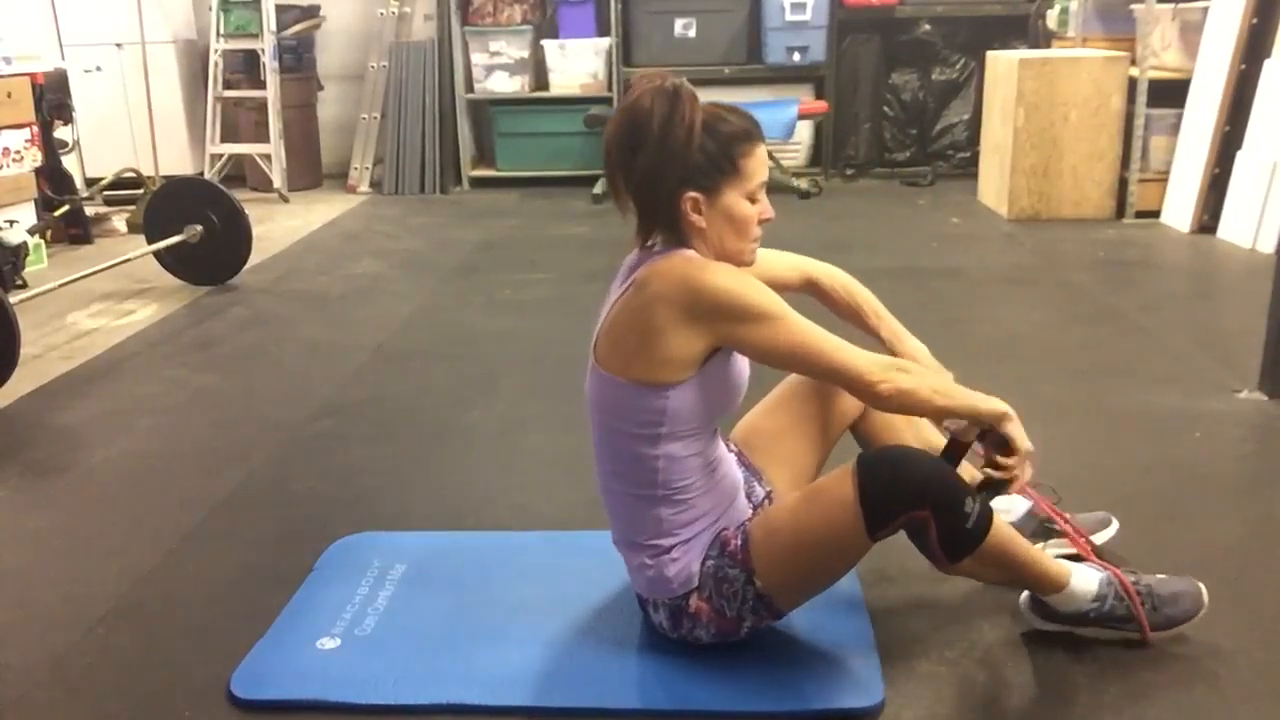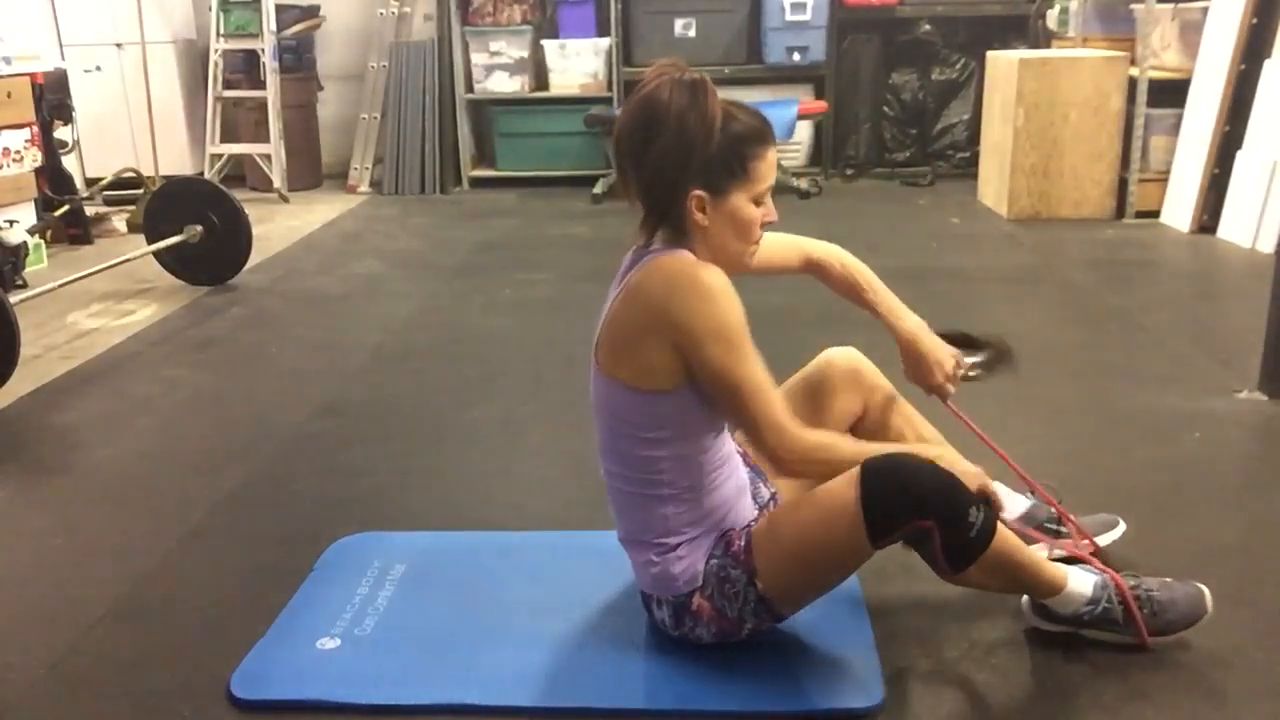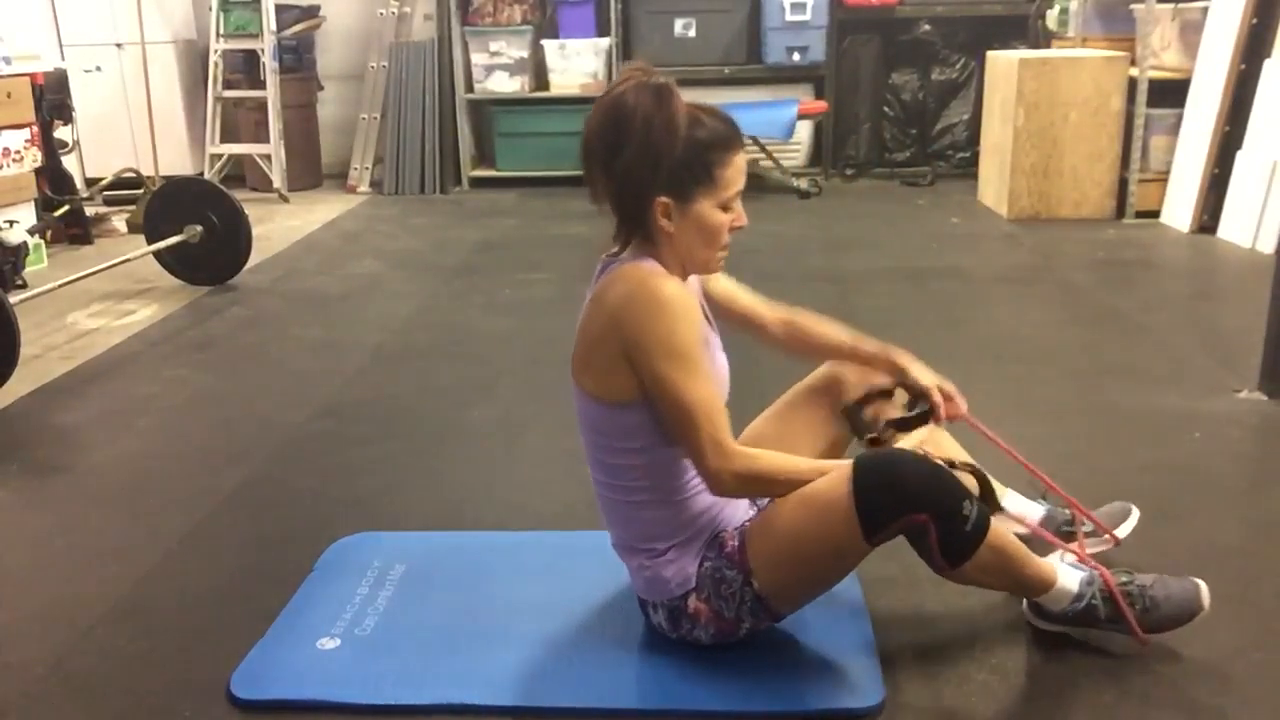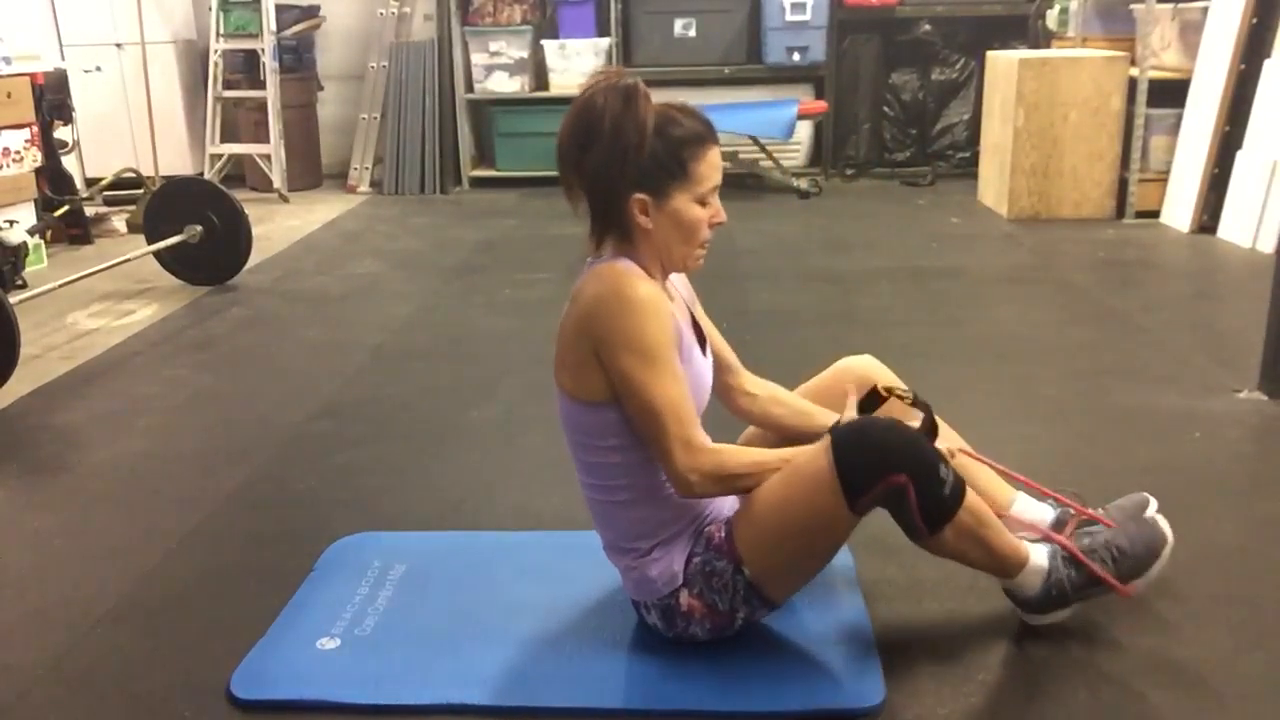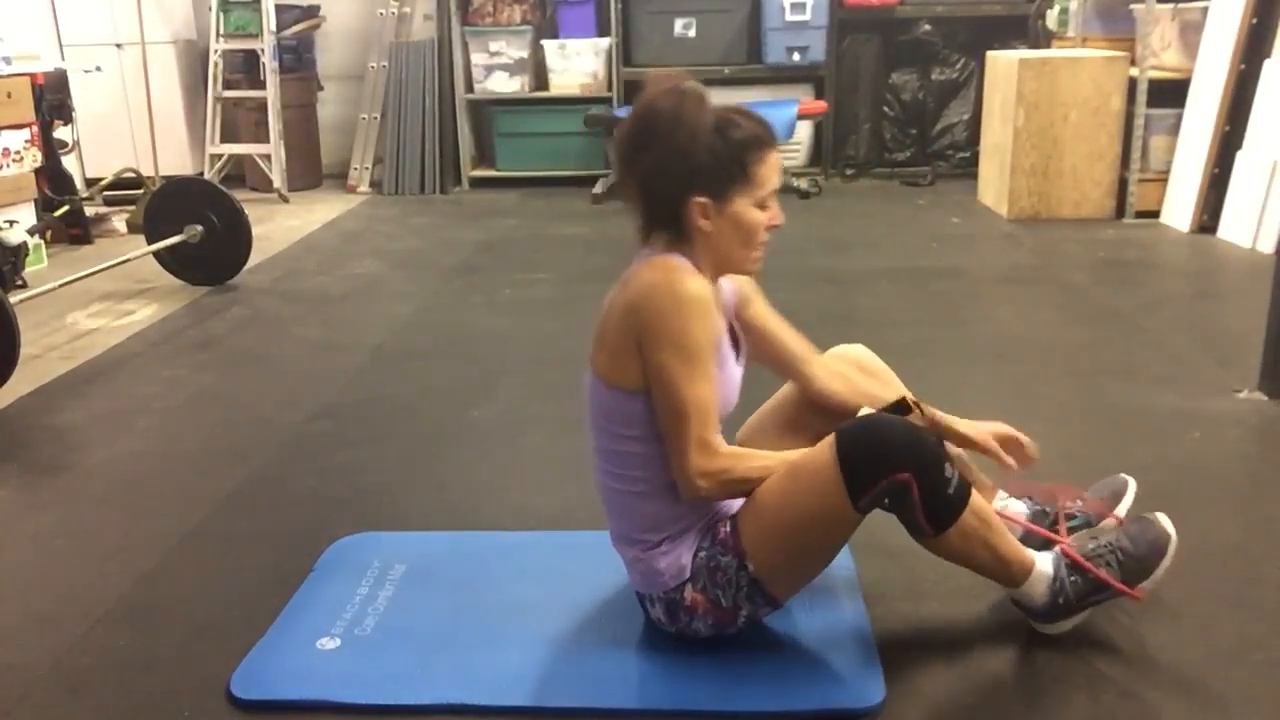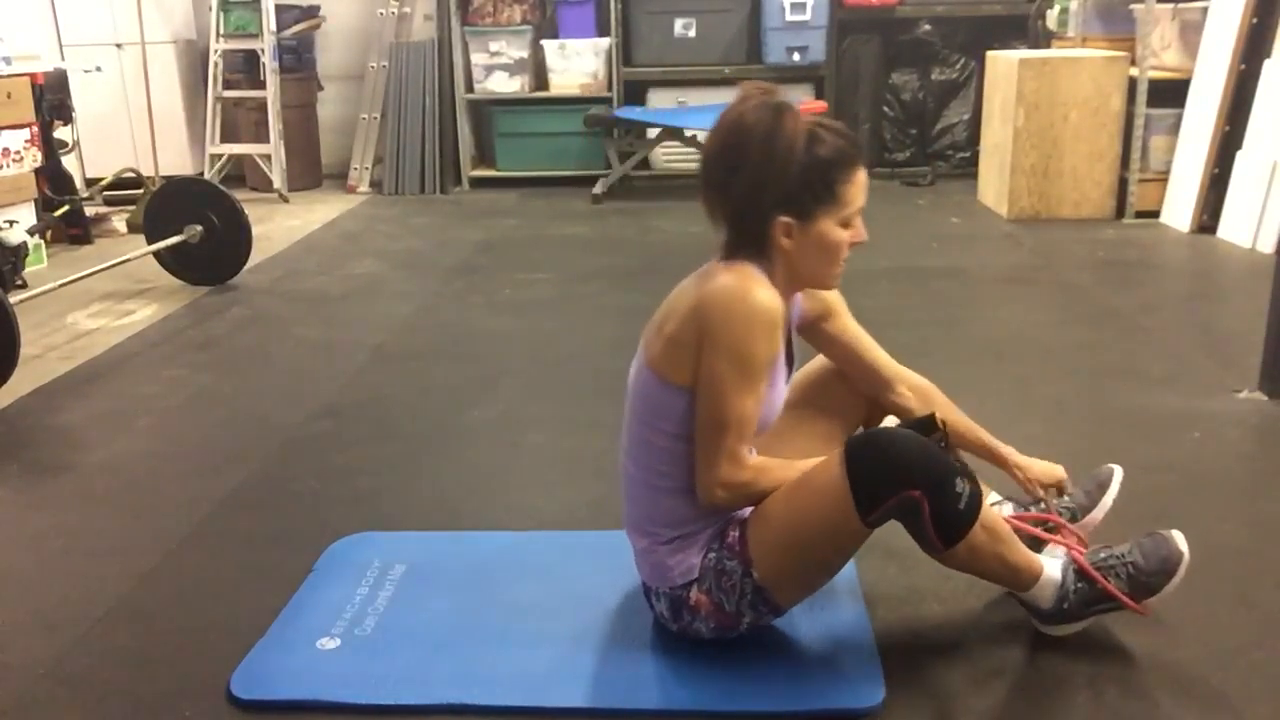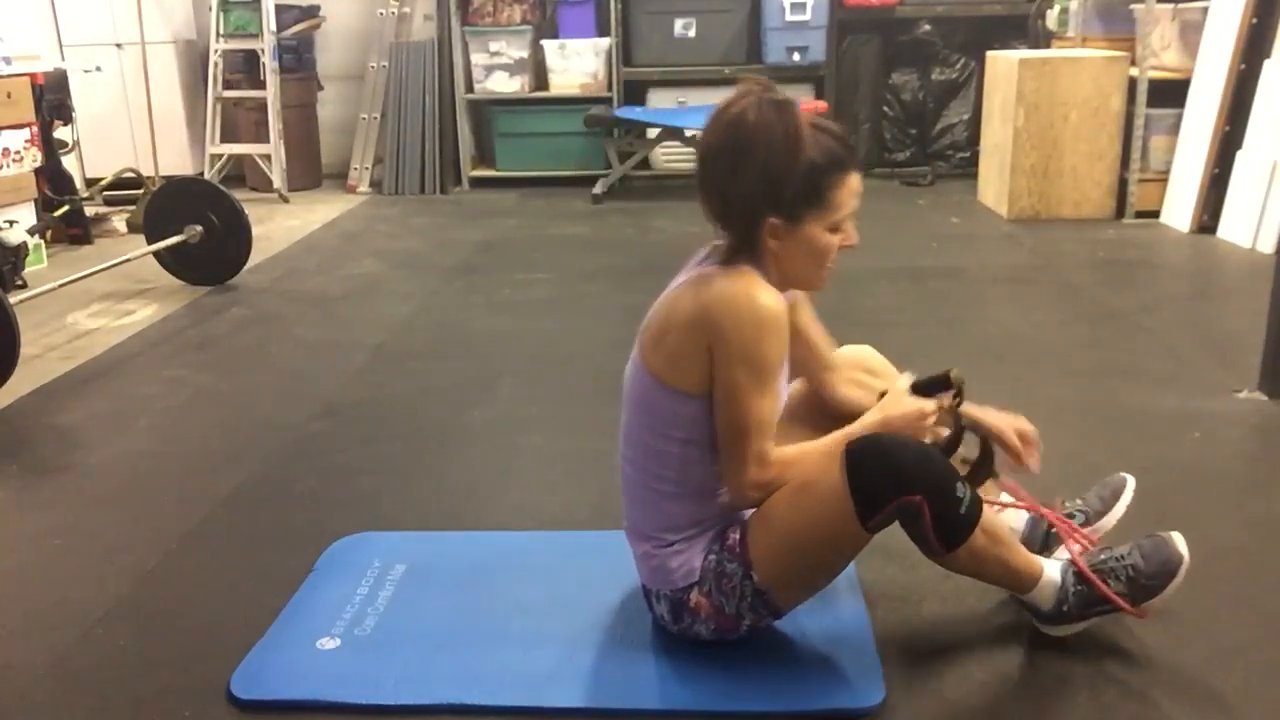
dt=0.3s
person 1, frame 1
left shoulder: (677, 259)
right shoulder: (695, 286)
left elbow: (821, 277)
right elbow: (877, 382)
left wrist: (919, 360)
right wrist: (990, 410)
left hip: (715, 510)
right hip: (697, 587)
left knee: (846, 379)
right knee: (906, 480)
left ankle: (1005, 520)
right ankle: (1074, 596)
person 1, frame 2
left shoulder: (675, 251)
right shoulder: (688, 286)
left elbow: (816, 256)
right elbow: (785, 447)
left wrist: (908, 325)
right wrist: (911, 459)
left hip: (718, 513)
right hip: (701, 584)
left knee: (845, 372)
right knee: (911, 487)
left ankle: (1013, 520)
right ankle: (1074, 599)
person 1, frame 3
left shoulder: (655, 264)
right shoulder: (650, 295)
left elbow: (778, 322)
right elbow: (725, 466)
left wrist: (897, 362)
right wrist: (875, 468)
left hip: (711, 527)
right hip: (697, 588)
left knee: (853, 382)
right knee: (904, 484)
left ankle: (1028, 524)
right ankle: (1067, 596)
person 1, frame 4
left shoulder: (652, 277)
right shoulder: (624, 296)
left elbow: (742, 389)
right elbow: (692, 466)
left wrist: (851, 433)
right wrist: (847, 452)
left hip: (700, 533)
right hip: (687, 586)
left knee: (861, 377)
right knee: (881, 453)
left ankle: (1039, 524)
right ankle: (1041, 578)
person 1, frame 5
left shoulder: (709, 277)
right shoulder: (675, 291)
left elbow: (820, 375)
right elbow: (700, 469)
left wrist: (953, 429)
right wrist: (841, 458)
left hip: (707, 532)
right hip: (693, 583)
left knee: (854, 362)
right knee: (883, 450)
left ankle: (1012, 522)
right ankle: (1046, 587)
person 1, frame 6
left shoulder: (781, 280)
right shoulder: (747, 302)
left elbow: (900, 387)
right elbow: (722, 479)
left wrist: (1012, 463)
right wrist: (853, 464)
left hip: (713, 533)
right hip: (700, 582)
left knee: (862, 377)
right knee: (896, 462)
left ankle: (1006, 525)
right ankle: (1054, 589)
person 1, frame 7
left shoulder: (743, 271)
right shoulder: (747, 304)
left elbow: (832, 384)
right elbow: (751, 476)
left wrist: (974, 417)
right wrist: (877, 425)
left hip: (709, 535)
right hip: (700, 585)
left knee: (858, 368)
right knee: (896, 465)
left ankle: (1015, 530)
right ankle: (1053, 592)
